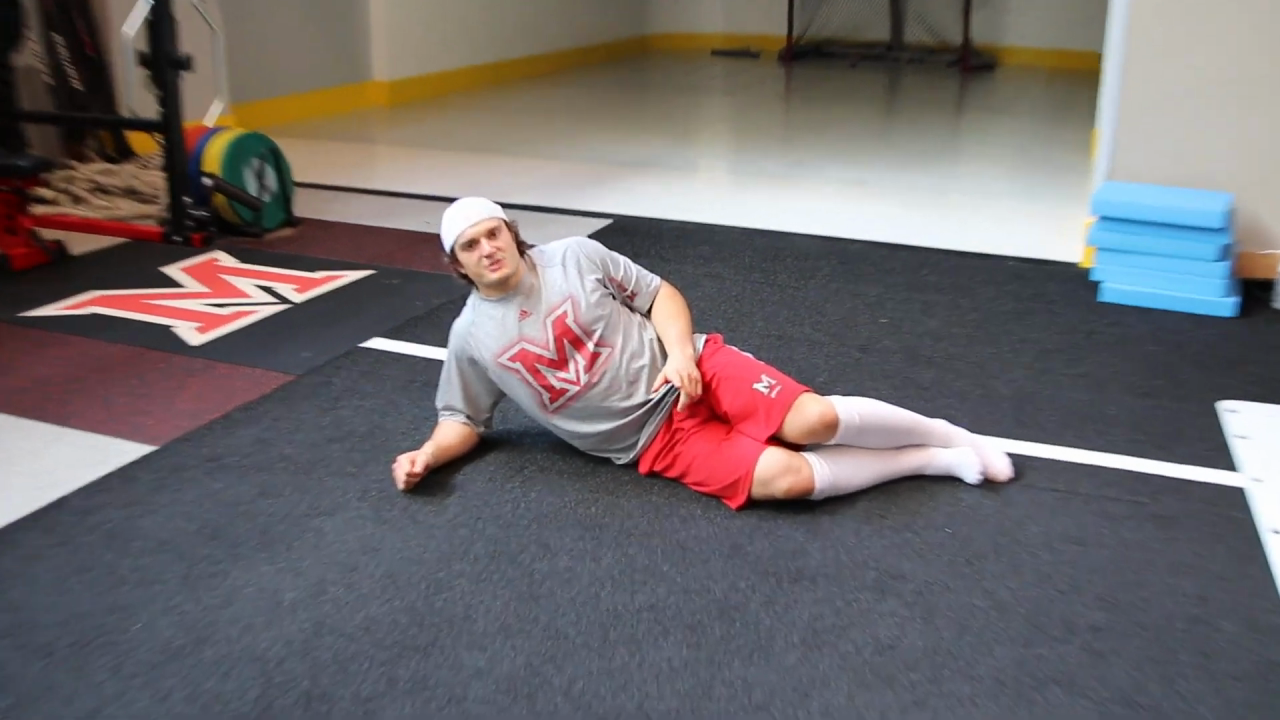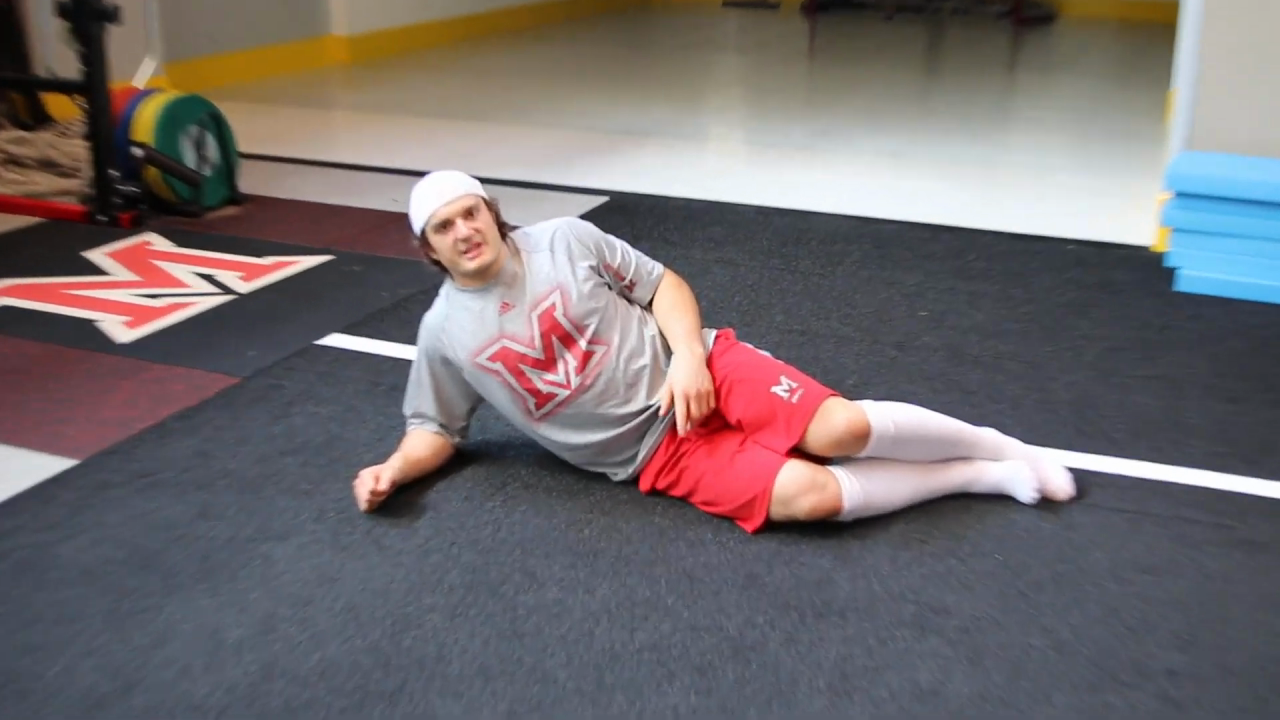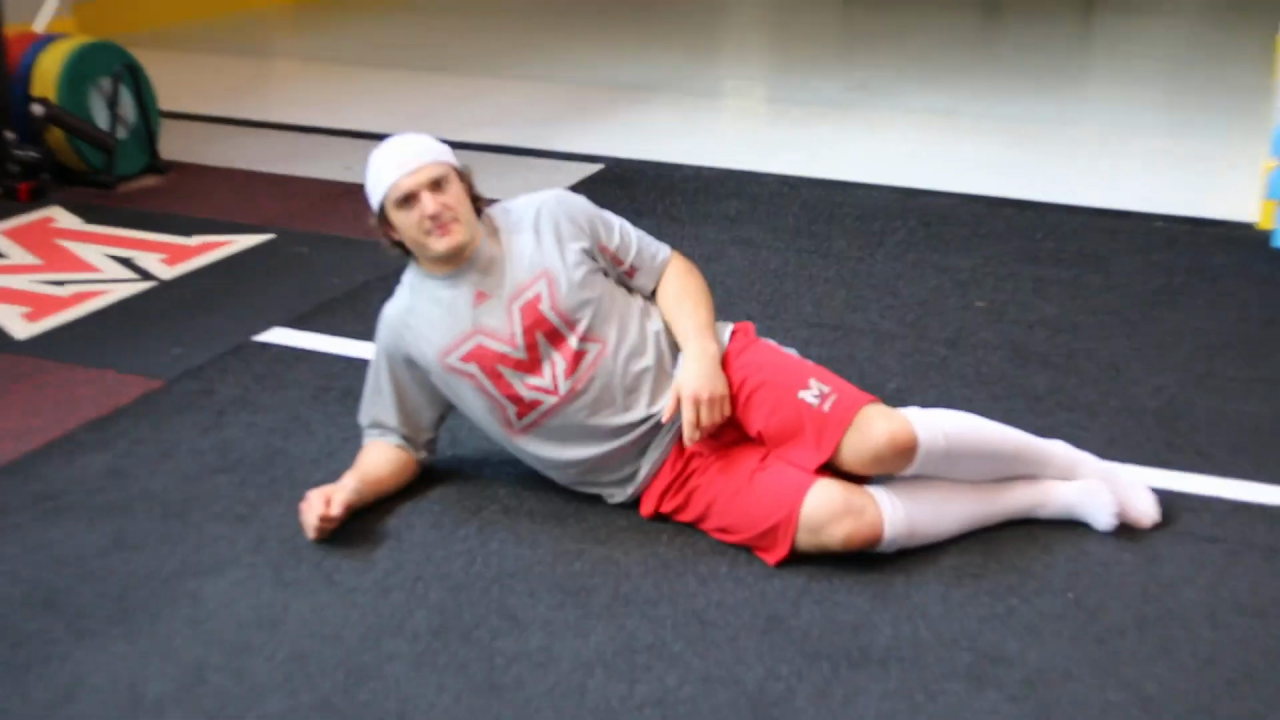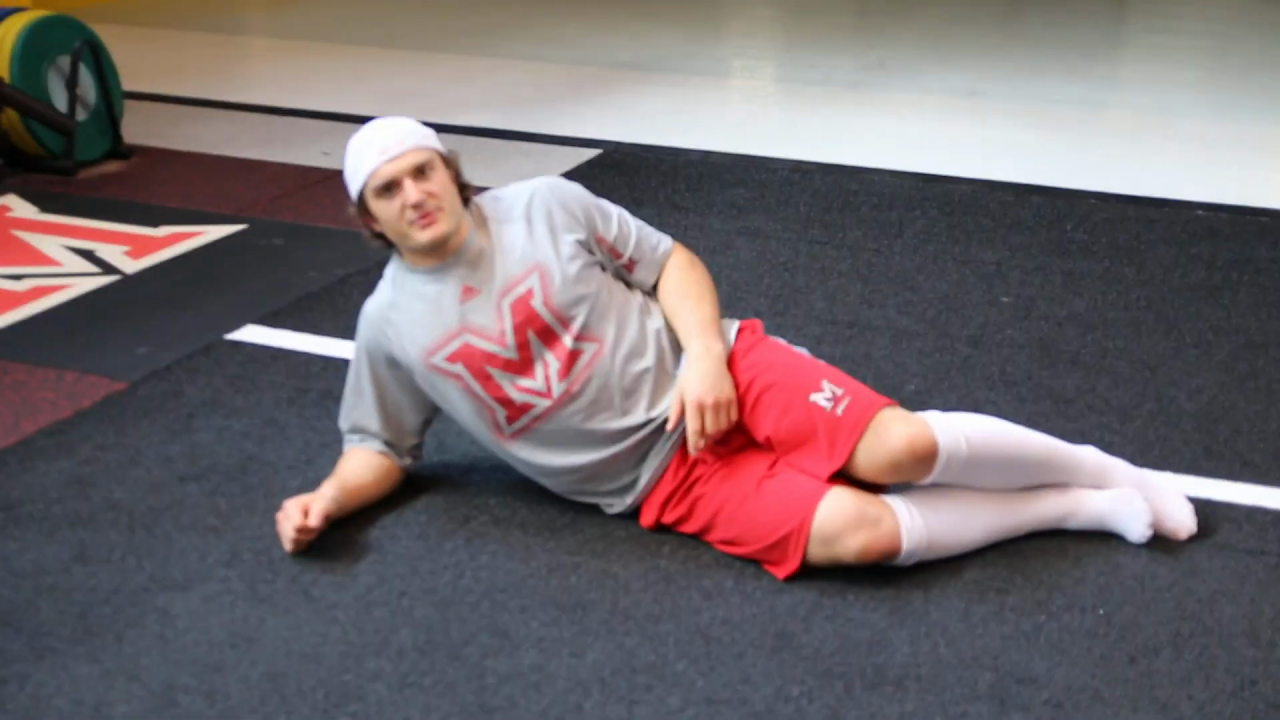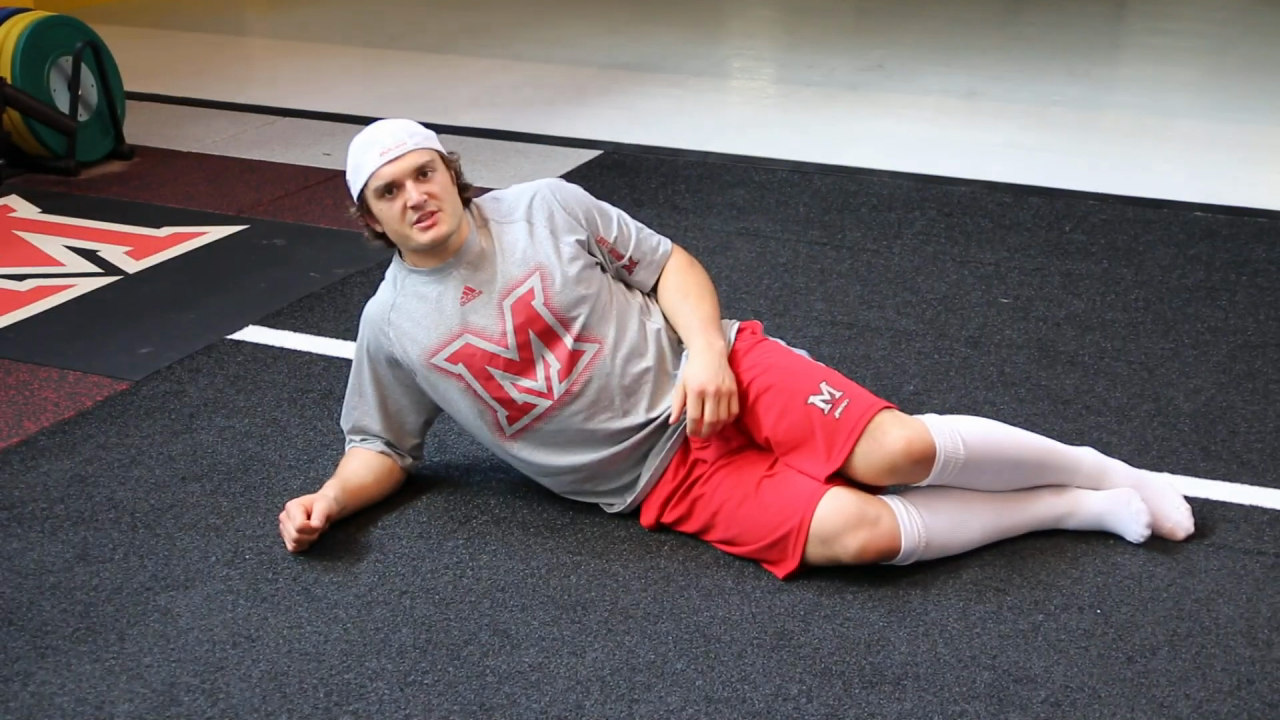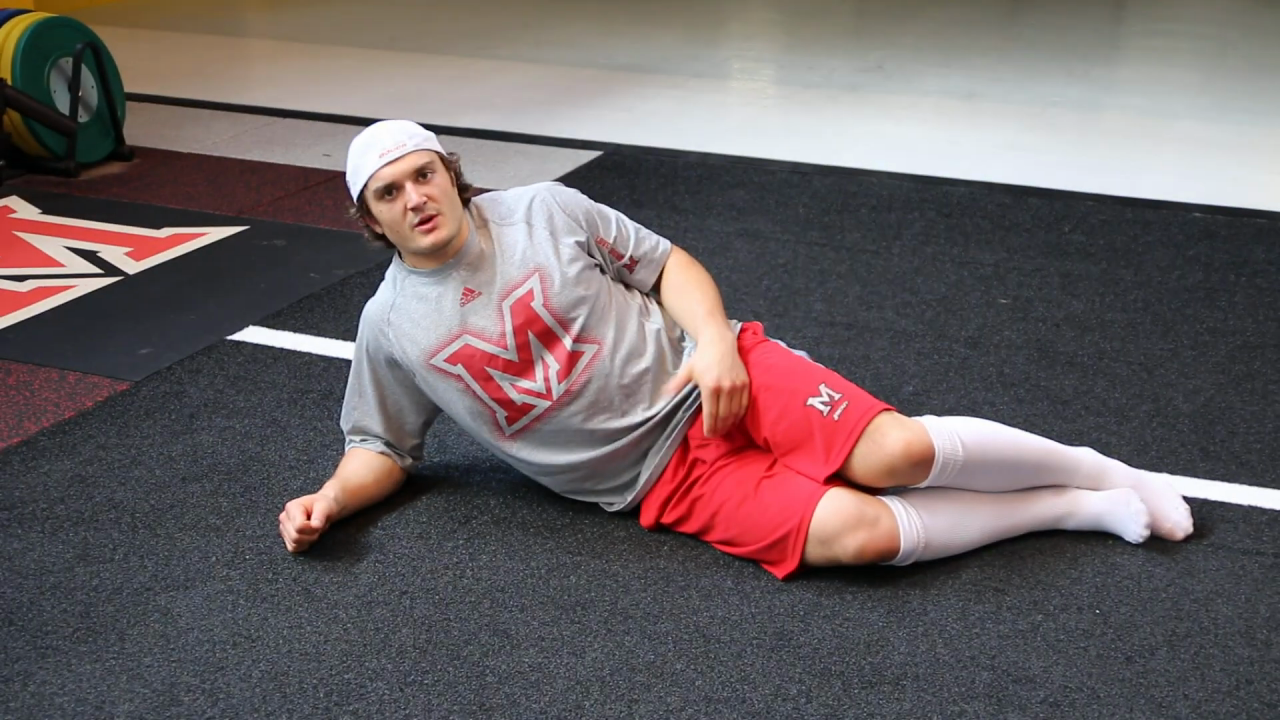
dt=0.2s
person 1, frame 1
left shoulder: (575, 255)
right shoulder: (471, 337)
left elbow: (660, 294)
right elbow: (463, 420)
left wrist: (681, 354)
left hip: (685, 375)
right hip: (652, 441)
left knee: (814, 419)
right knee: (786, 478)
person 1, frame 2
left shoulder: (565, 238)
right shoulder: (444, 333)
left elbow: (662, 284)
right elbow: (436, 429)
left wrist: (689, 357)
right wrist: (391, 471)
left hip: (693, 374)
right hip: (652, 455)
left knee: (842, 428)
right knee: (809, 496)
left ankle: (1001, 446)
right ankle: (989, 478)
person 1, frame 3
left shoulder: (551, 215)
right shoulder: (409, 327)
left elbow: (668, 269)
right elbow: (399, 441)
left wrist: (700, 356)
right wrist: (348, 491)
left hip: (706, 375)
right hip: (659, 474)
left knee: (882, 442)
right knee: (843, 522)
left ankle: (1071, 465)
right ankle: (1049, 501)
person 1, frame 4
left shoulder: (545, 203)
right shoulder: (391, 325)
left elbow: (670, 261)
right elbow: (379, 446)
left wrist: (705, 356)
left hip: (709, 378)
right hip: (662, 478)
left knee: (900, 447)
right knee: (860, 533)
person 1, frame 5
left shoulder: (545, 206)
right shoulder: (391, 326)
left elbow: (669, 265)
right elbow: (381, 447)
left wrist: (707, 351)
right wrist: (328, 499)
left hip: (704, 380)
right hip: (661, 479)
left knee: (898, 450)
right knee: (859, 535)
person 1, frame 6
left shoulder: (544, 209)
right shoulder: (391, 327)
left elbow: (670, 266)
right elbow: (381, 447)
left wrist: (716, 338)
right wrist: (328, 500)
left hip: (713, 389)
right hip: (661, 478)
left knee: (896, 452)
right knee: (857, 535)
